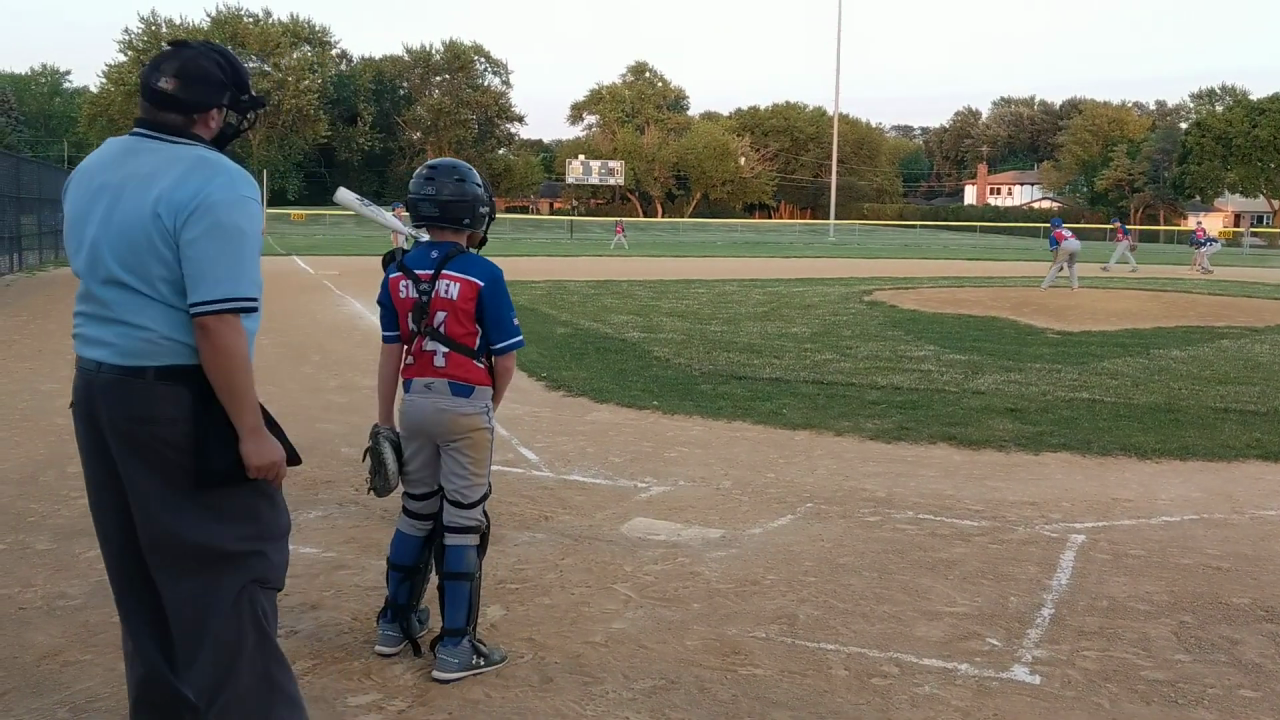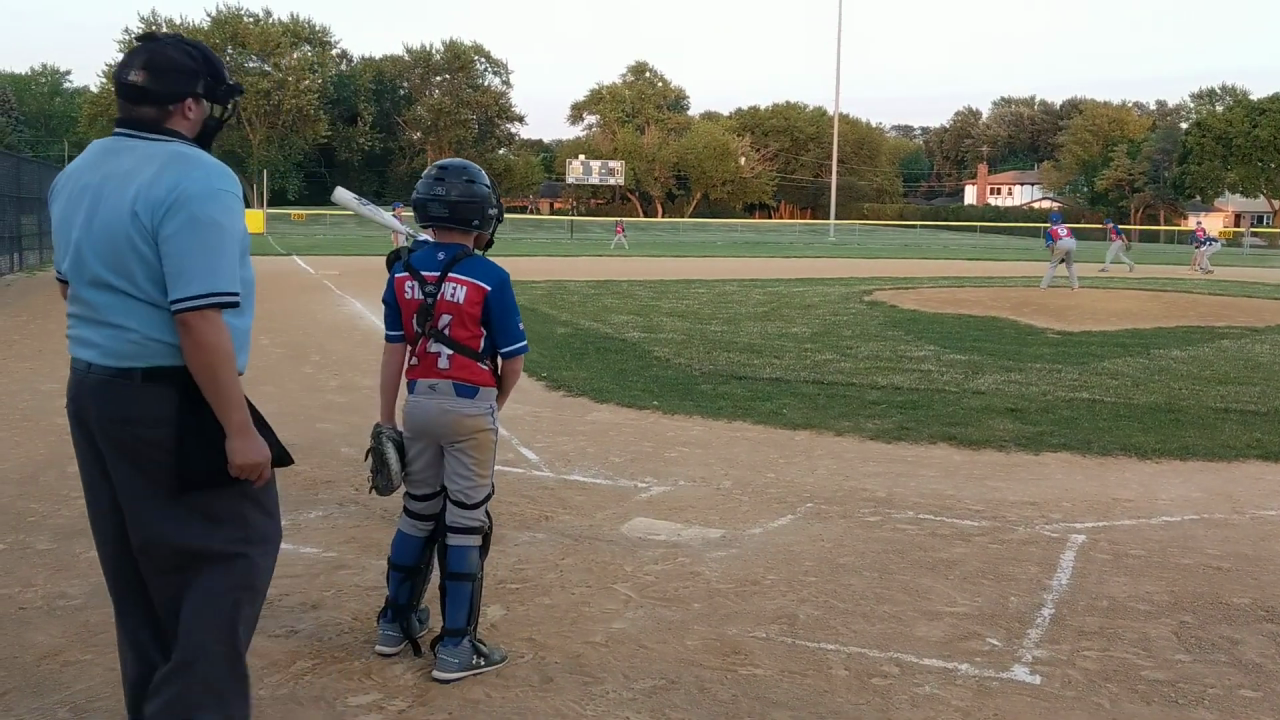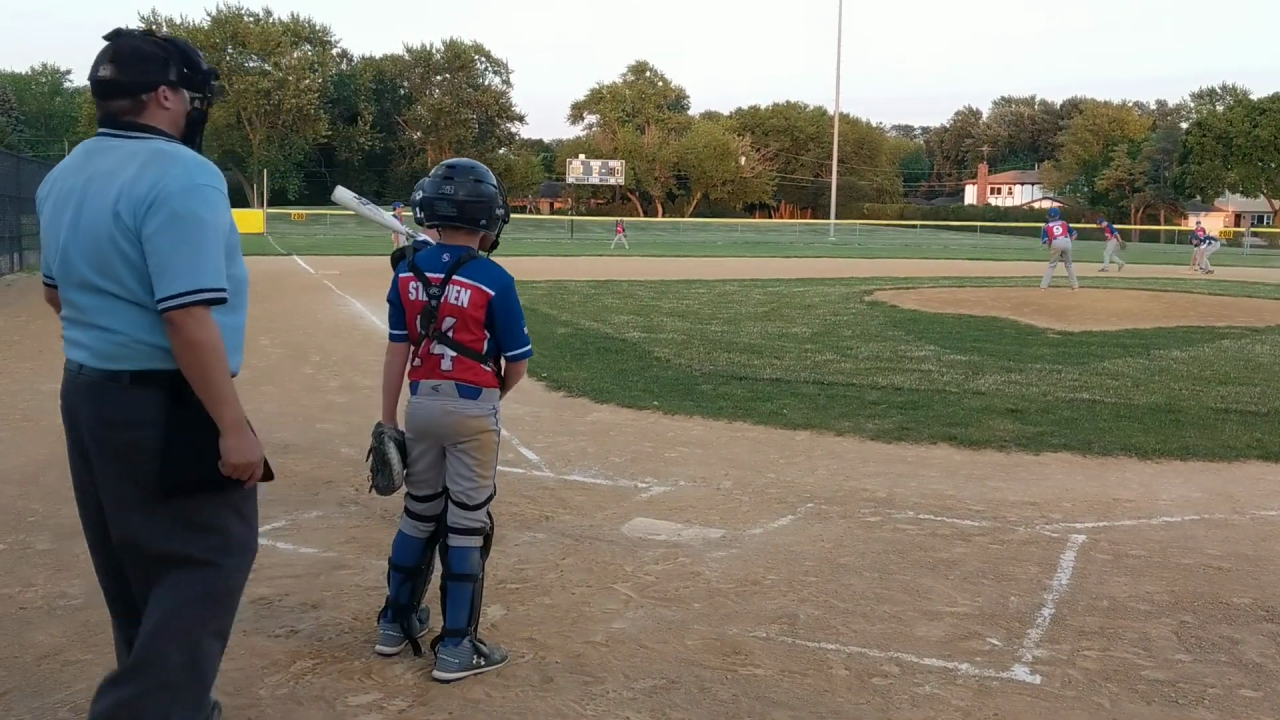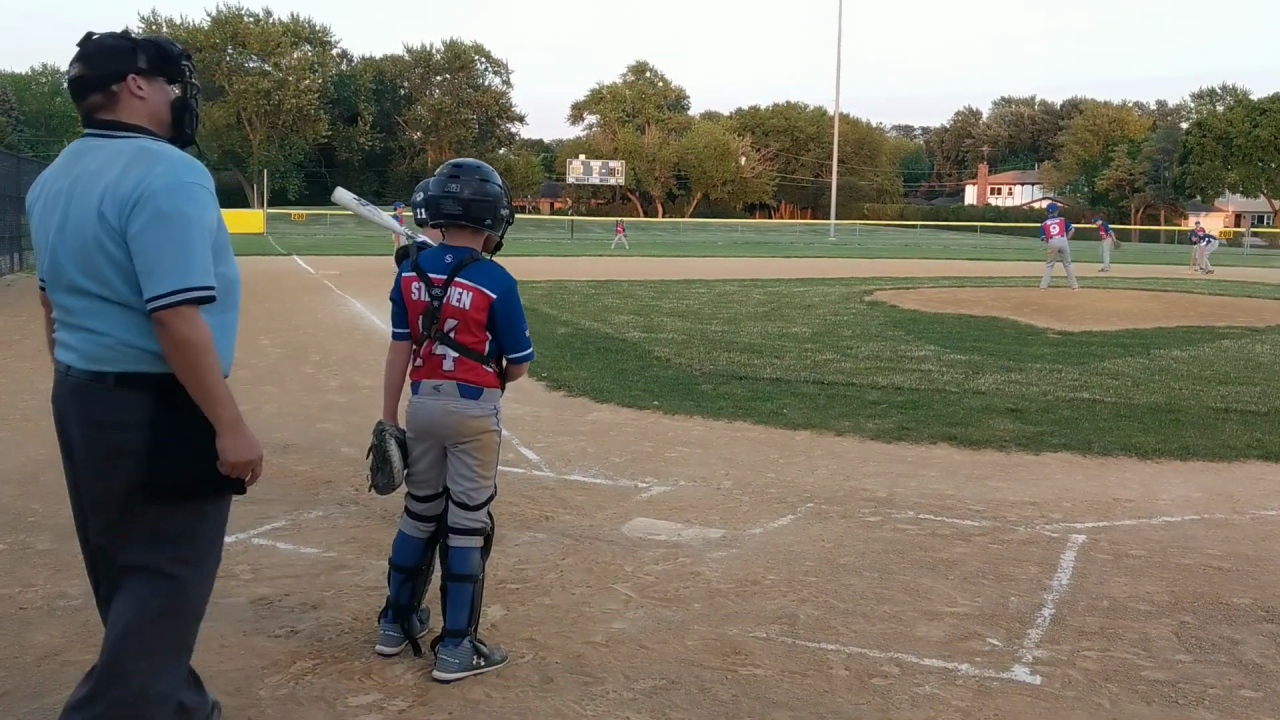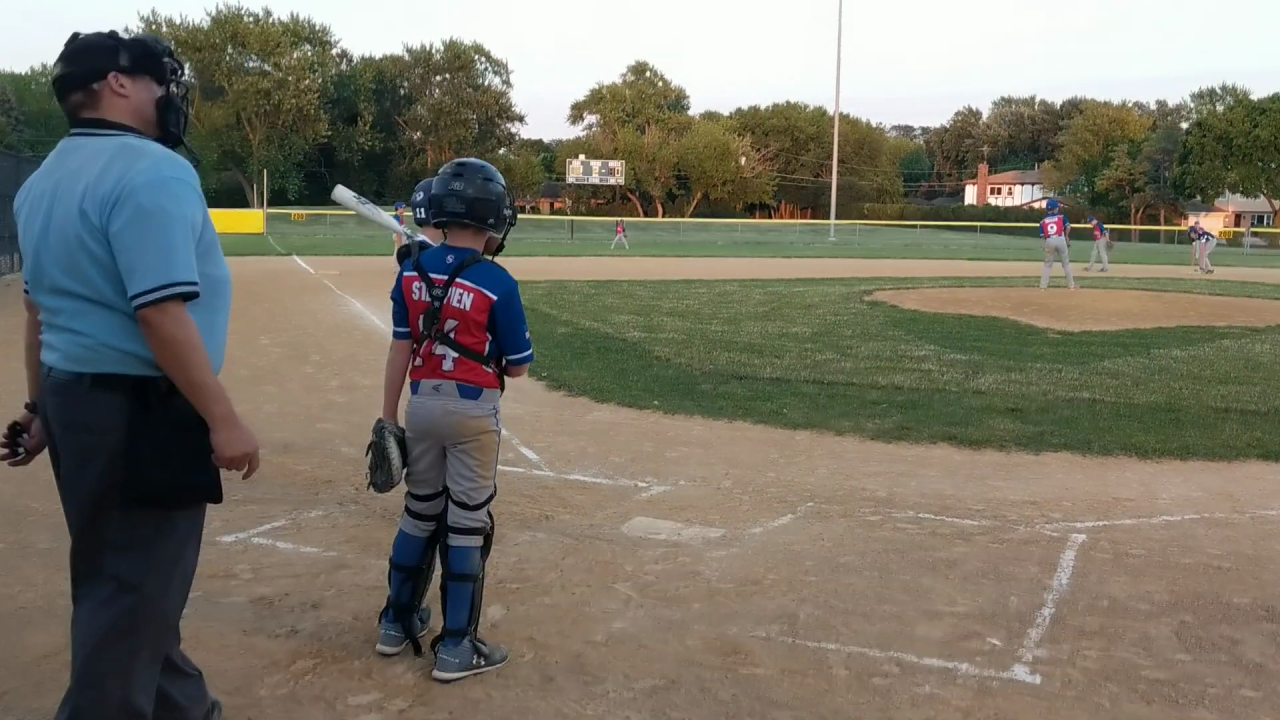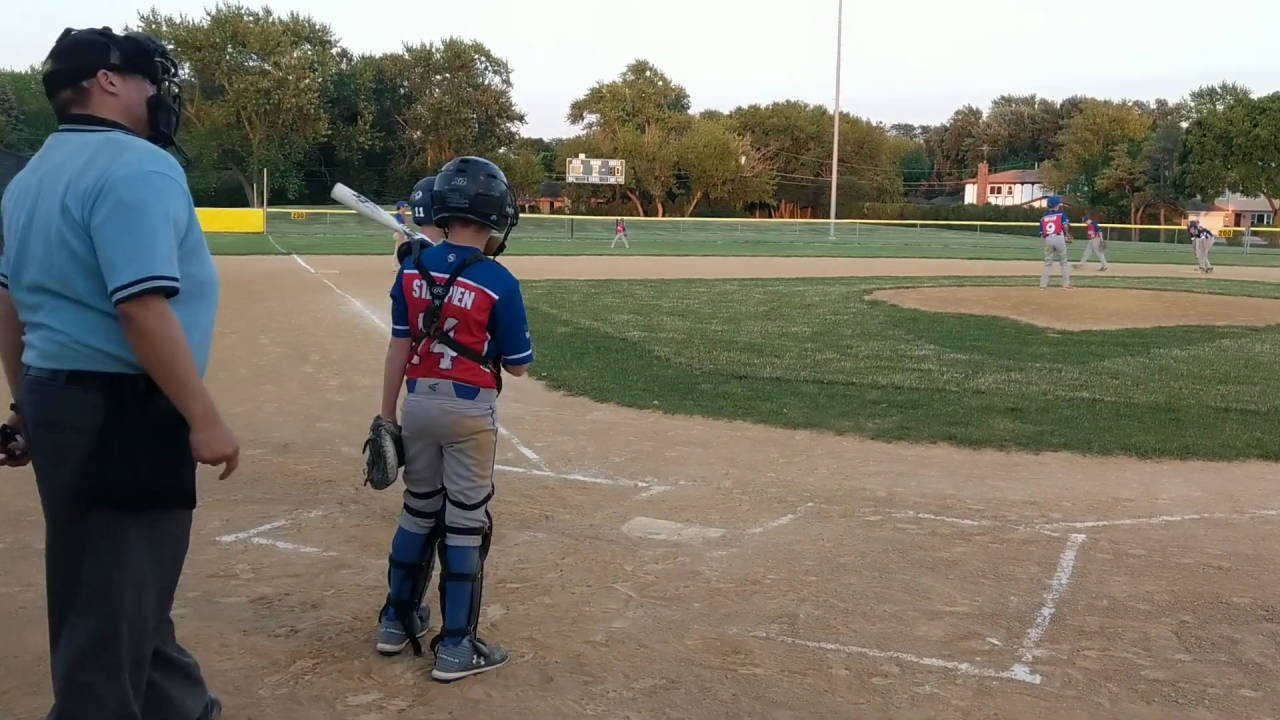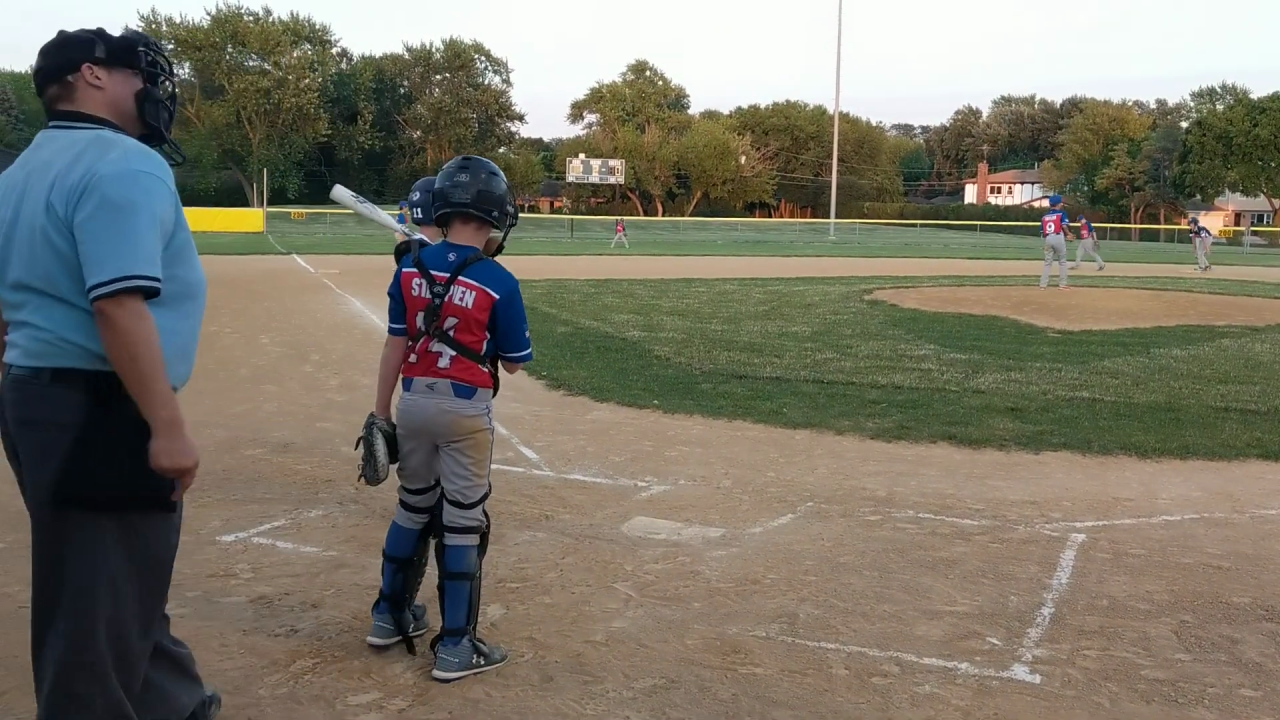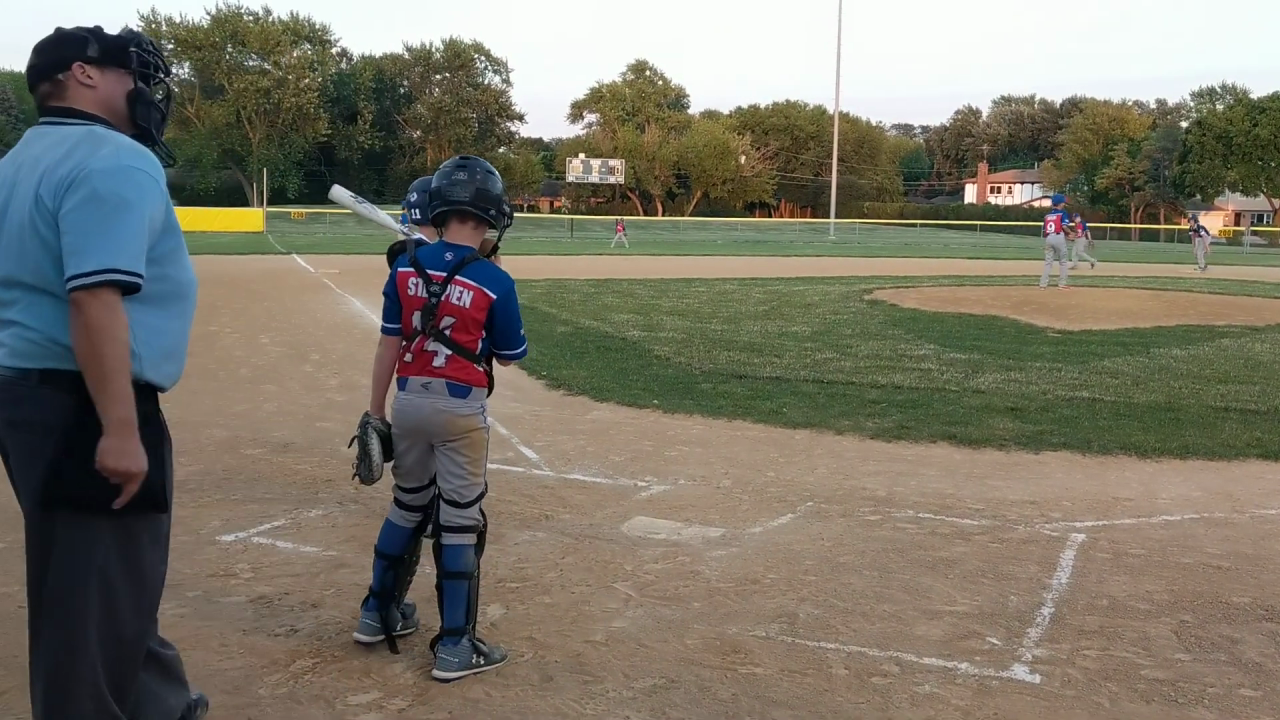
dt=0.1s
person 1, frame 1
left shoulder: (90, 170)
right shoulder: (219, 183)
right elbow: (218, 323)
right wrist: (252, 430)
left hip: (97, 389)
right hip: (179, 399)
left knee: (144, 567)
right knee: (242, 550)
person 1, frame 2
left shoulder: (76, 172)
right shoulder: (200, 179)
right elbow: (201, 318)
right wrist: (239, 429)
left hip: (92, 390)
right hip: (171, 401)
left knee: (141, 566)
right knee: (230, 550)
person 1, frame 3
left shoulder: (65, 175)
right shoulder: (182, 175)
right elbow: (188, 317)
right wrist: (233, 425)
left hip: (85, 392)
right hip: (161, 402)
left knee: (136, 568)
right knee: (207, 559)
person 1, frame 4
left shoulder: (54, 178)
right shoulder: (169, 174)
left elbow: (54, 299)
right elbow: (177, 316)
right wrist: (229, 425)
left hip: (78, 393)
right hip: (153, 404)
left knee: (130, 570)
right knee: (169, 572)
person 1, frame 5
right shoulder: (153, 171)
right elbow: (161, 313)
right wrist: (224, 419)
left hip: (73, 397)
right hip: (136, 406)
left knee: (135, 571)
right knee: (136, 583)
person 1, frame 6
right shoulder: (138, 167)
right elbow: (142, 308)
right wrist: (204, 418)
right hip: (118, 406)
left knee: (127, 572)
right knee: (113, 589)
person 1, frame 7
right shoulder: (126, 164)
right elbow: (119, 306)
right wrist: (167, 429)
right hip: (96, 411)
left knee: (118, 573)
right knee: (103, 590)
person 1, frame 8
right shoulder: (117, 161)
right elbow: (96, 299)
right wrist: (120, 429)
right hip: (82, 410)
left knee: (112, 576)
right knee: (95, 590)
person 2, frame 1
left shoulder: (398, 273)
right shoulder: (483, 274)
left elbow: (390, 355)
right elbow: (506, 357)
left wrist: (384, 422)
right wrist: (494, 401)
left hip: (415, 403)
right hip: (465, 407)
left knee: (417, 513)
right knee: (463, 524)
left ankle: (395, 622)
right ankle: (455, 646)
person 2, frame 2
left shoulder: (403, 272)
right shoulder: (489, 277)
left elbow: (393, 354)
right elbow: (512, 361)
left wrist: (385, 421)
right wrist: (497, 401)
left hip: (419, 404)
right hip: (469, 409)
left knee: (419, 512)
right knee: (466, 524)
left ankle: (396, 622)
right ankle: (456, 646)
person 2, frame 3
left shoulder: (407, 272)
right shoulder: (493, 279)
left elbow: (396, 353)
right elbow: (517, 364)
left wrist: (386, 421)
right wrist: (496, 390)
left hip: (421, 405)
right hip: (472, 410)
left knee: (420, 513)
right knee: (467, 525)
left ankle: (396, 622)
right ankle: (456, 646)
person 2, frame 4
left shoulder: (411, 271)
right shoulder: (495, 281)
left elbow: (399, 352)
right elbow: (518, 365)
left wrist: (387, 420)
left hip: (422, 405)
right hip: (474, 411)
left knee: (420, 513)
right knee: (467, 526)
left ankle: (396, 623)
right ankle: (456, 647)
person 2, frame 5
left shoulder: (412, 271)
right shoulder: (496, 282)
left elbow: (400, 350)
right elbow: (517, 365)
left wrist: (387, 417)
left hip: (421, 404)
right hip: (471, 410)
left knee: (419, 513)
right knee: (467, 525)
left ankle: (397, 622)
right ankle: (456, 646)
person 2, frame 6
left shoulder: (412, 269)
right shoulder: (497, 281)
left elbow: (398, 348)
right elbow: (517, 364)
left wrist: (386, 415)
left hip: (418, 403)
right hip: (469, 411)
left knee: (419, 511)
right knee: (465, 524)
left ankle: (397, 621)
right ankle: (456, 646)
person 2, frame 7
left shoulder: (410, 268)
right shoulder: (497, 281)
left elbow: (395, 346)
right elbow: (515, 361)
left wrist: (381, 412)
left hip: (414, 402)
right hip: (465, 410)
left knee: (414, 507)
right knee: (463, 524)
left ankle: (390, 614)
right ankle: (456, 645)
person 2, frame 8
left shoulder: (406, 267)
right shoulder: (494, 281)
left elbow: (389, 346)
right elbow: (510, 356)
left wrist: (375, 412)
left hip: (409, 401)
right hip: (460, 410)
left knee: (408, 505)
right knee: (460, 523)
left ankle: (378, 612)
right ankle: (455, 645)
